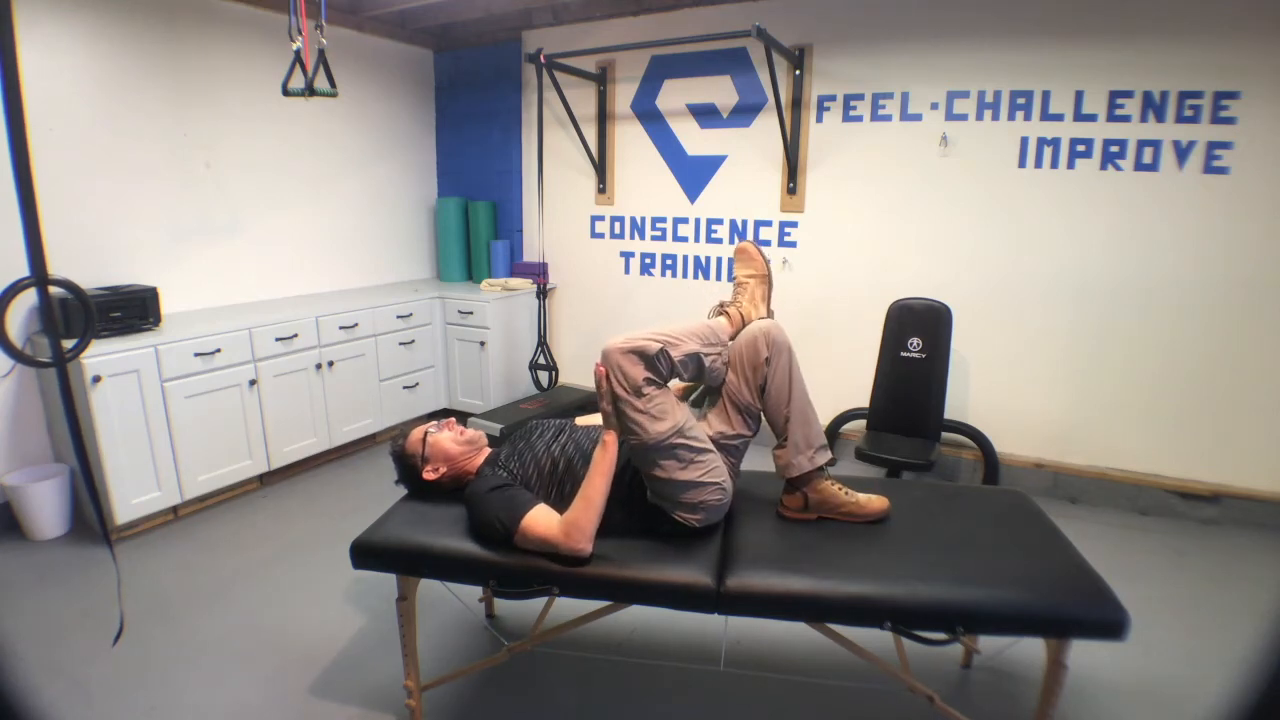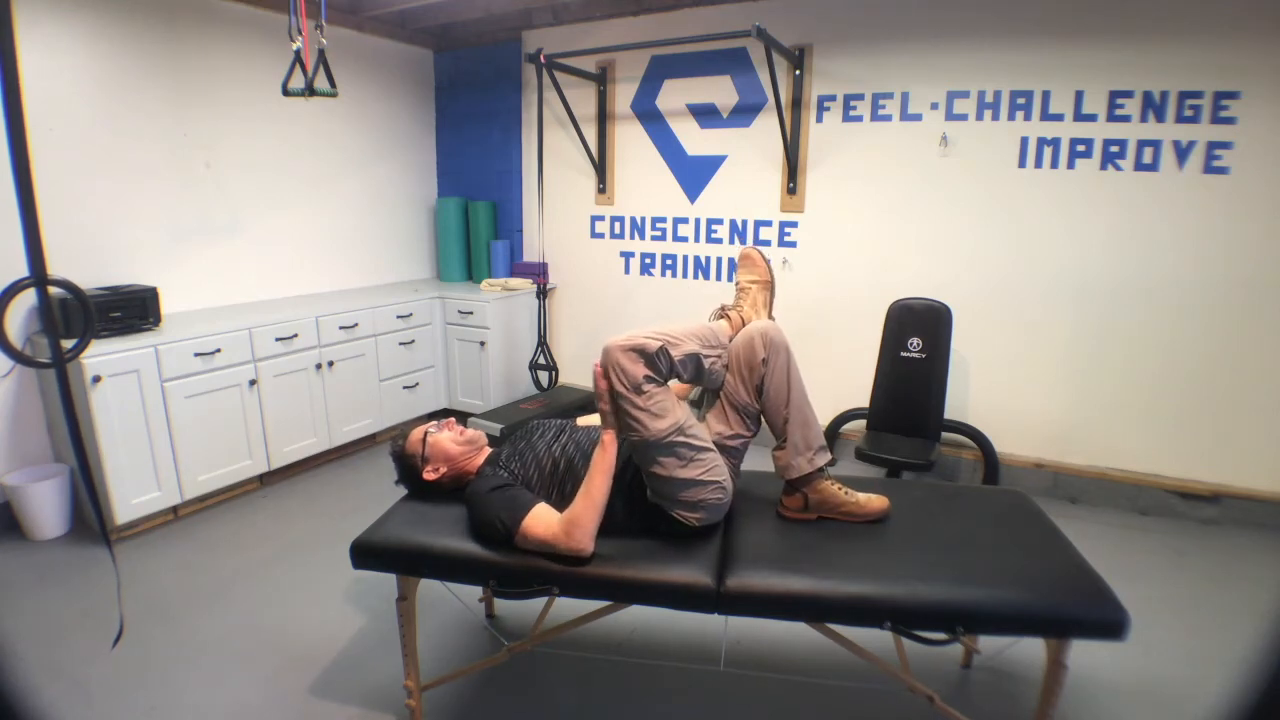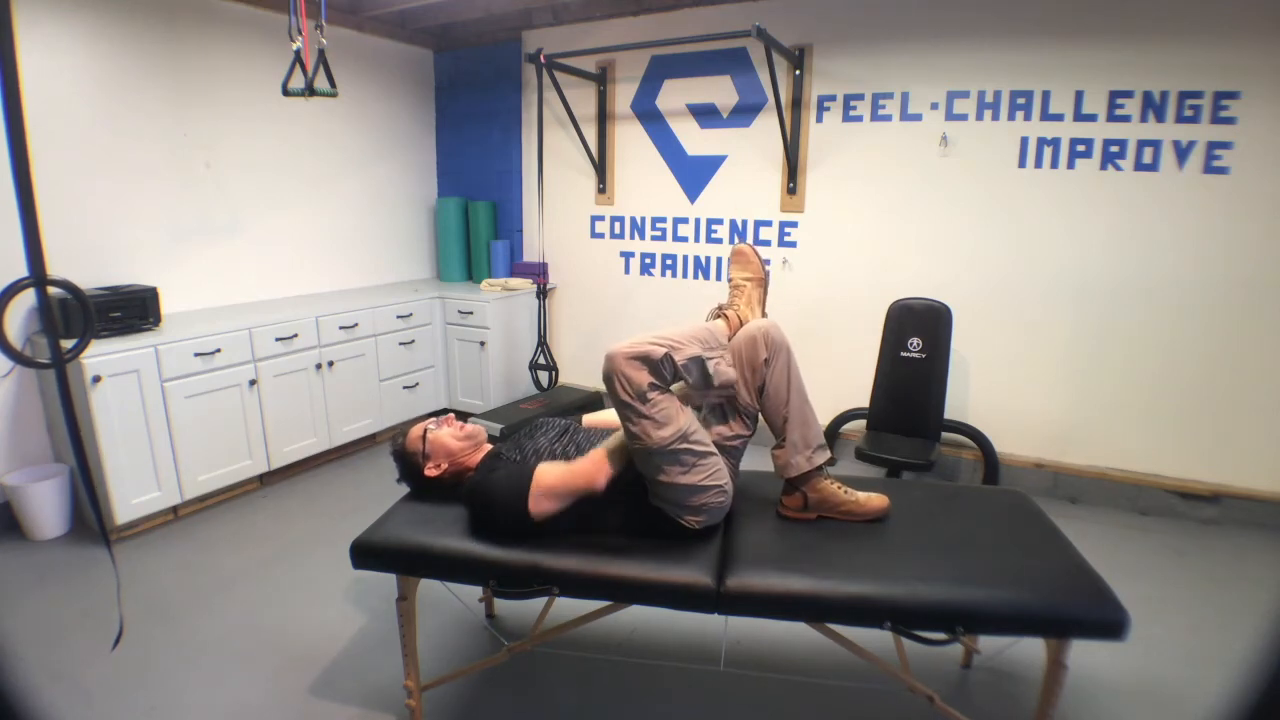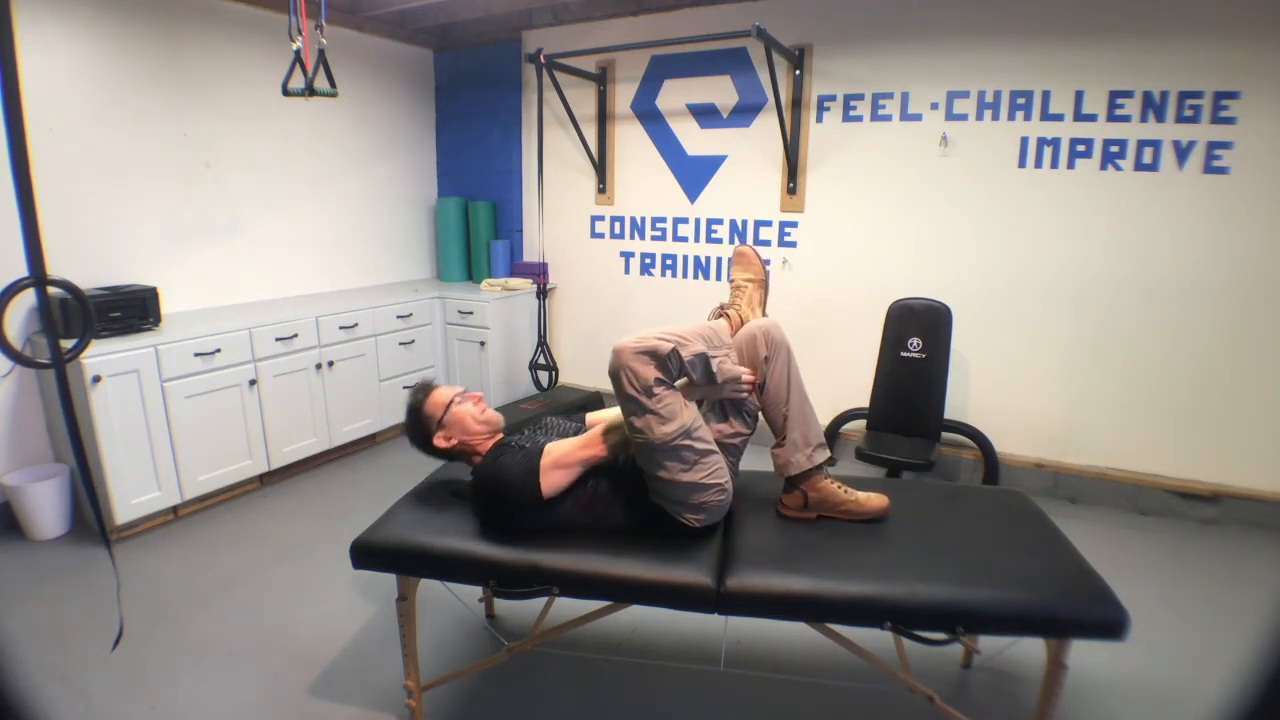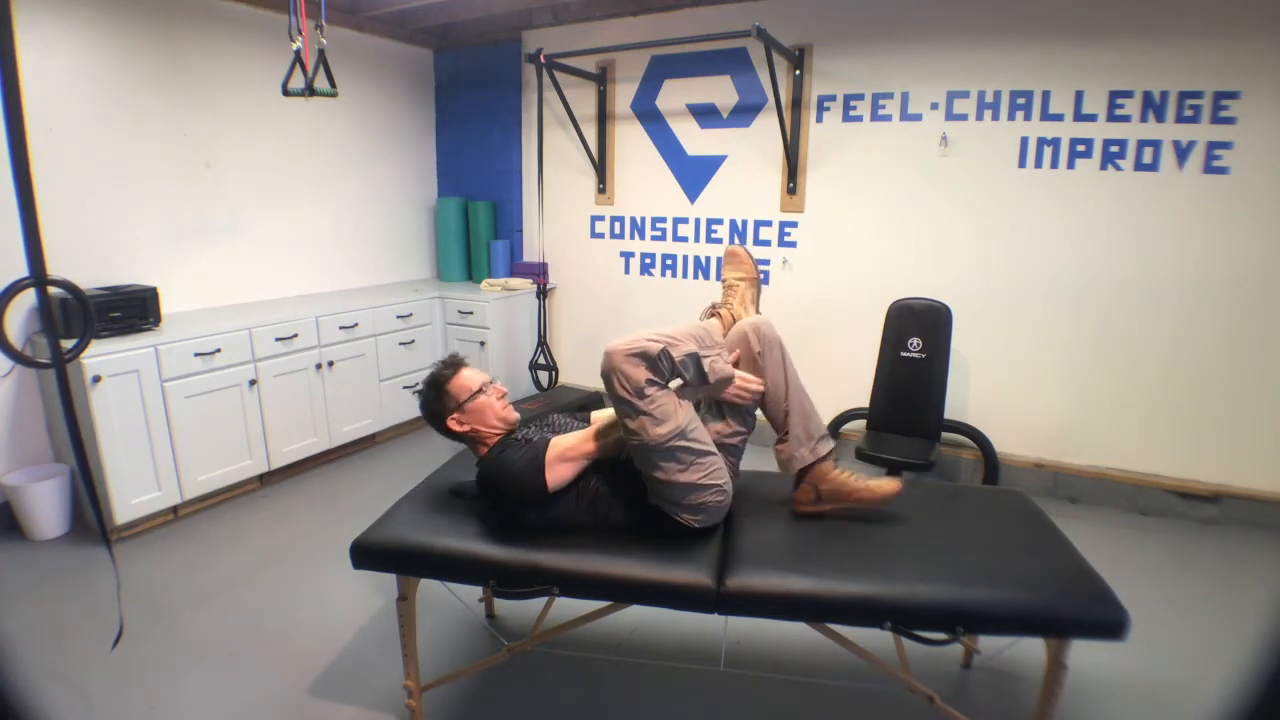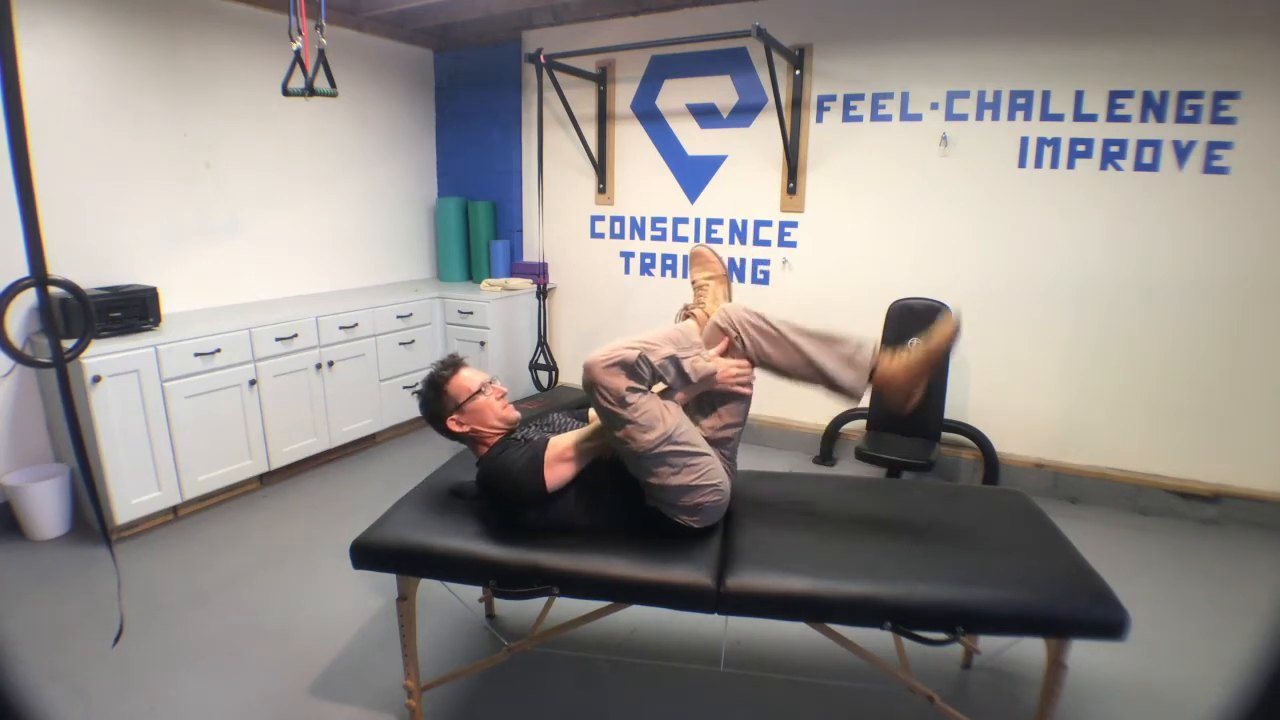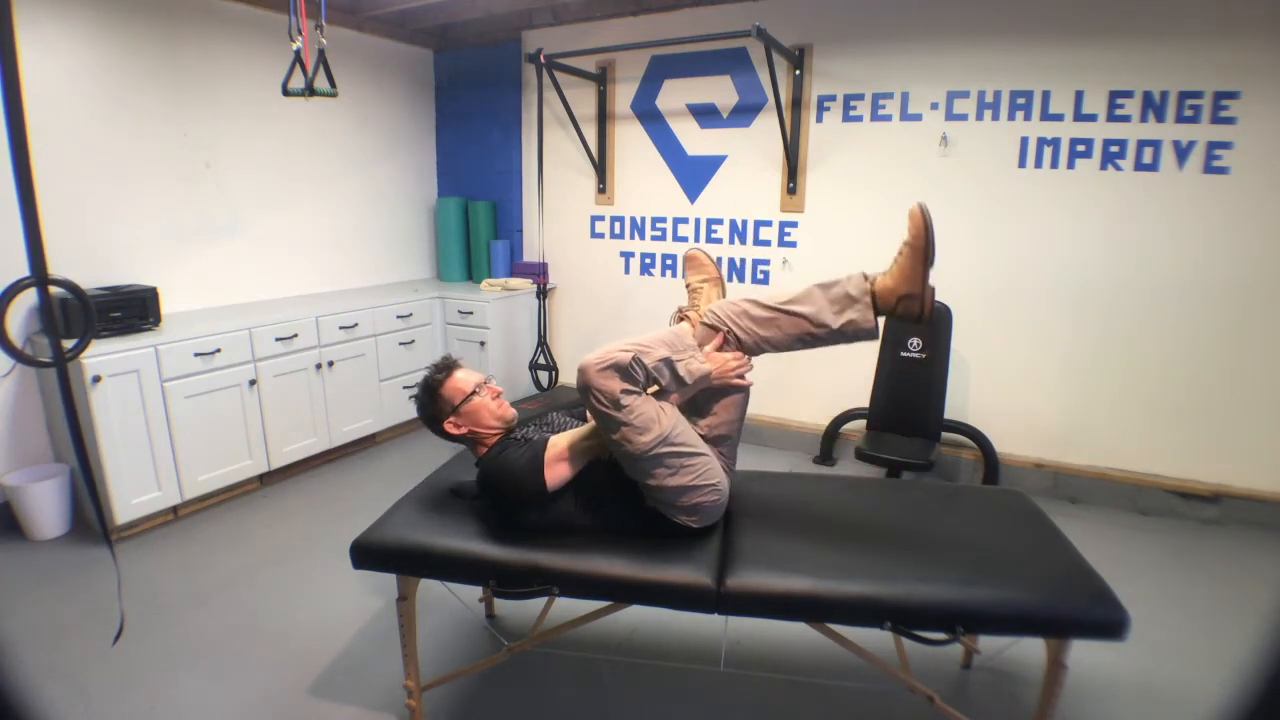
dt=0.3s
person 1, frame 1
left shoulder: (525, 437)
right shoulder: (487, 497)
left elbow: (612, 418)
right elbow: (575, 541)
left wrist: (695, 379)
right wrist: (612, 433)
left hip: (703, 459)
right hip: (694, 496)
left knee: (766, 338)
right knee: (622, 355)
left ankle: (808, 486)
right ankle: (735, 317)
person 1, frame 2
left shoulder: (527, 436)
right shoulder: (488, 497)
right elbow: (576, 540)
left wrist: (691, 381)
right wrist: (611, 431)
left hip: (702, 459)
right hip: (692, 497)
left knee: (764, 339)
right knee: (622, 353)
left ankle: (807, 485)
right ankle: (735, 320)
person 1, frame 3
left shoulder: (527, 438)
right shoulder: (491, 490)
left elbow: (611, 423)
right elbow: (593, 475)
right wrist: (685, 398)
left hip: (698, 463)
right hip: (691, 501)
left knee: (765, 338)
right knee: (625, 359)
left ankle: (806, 484)
right ankle: (731, 320)
person 1, frame 4
left shoulder: (530, 436)
right shoulder: (499, 477)
left elbow: (624, 416)
right elbow: (597, 446)
left wrist: (690, 388)
right wrist: (696, 389)
left hip: (691, 462)
right hip: (691, 498)
left knee: (764, 337)
right knee: (631, 354)
left ankle: (806, 484)
right ankle: (731, 321)
person 1, frame 5
left shoulder: (535, 430)
right shoulder: (502, 471)
left elbow: (618, 418)
right elbow: (597, 443)
left wrist: (703, 380)
right wrist: (702, 384)
left hip: (698, 463)
right hip: (694, 496)
left knee: (757, 333)
right knee: (624, 355)
left ankle: (814, 477)
right ankle: (727, 321)
person 1, frame 6
left shoulder: (539, 430)
right shoulder: (503, 473)
left elbow: (615, 419)
right elbow: (598, 440)
left wrist: (694, 365)
right wrist: (695, 377)
left hip: (698, 461)
right hip: (692, 498)
left knee: (736, 323)
right knee: (604, 366)
left ankle: (881, 373)
right ankle: (702, 322)
person 1, frame 7
left shoulder: (535, 428)
right shoulder: (501, 473)
left elbow: (611, 418)
right elbow: (596, 437)
left wrist: (688, 368)
right wrist: (694, 371)
left hip: (698, 462)
right hip: (694, 495)
left knee: (731, 320)
right knee: (599, 368)
left ankle: (884, 294)
right ankle: (697, 325)
